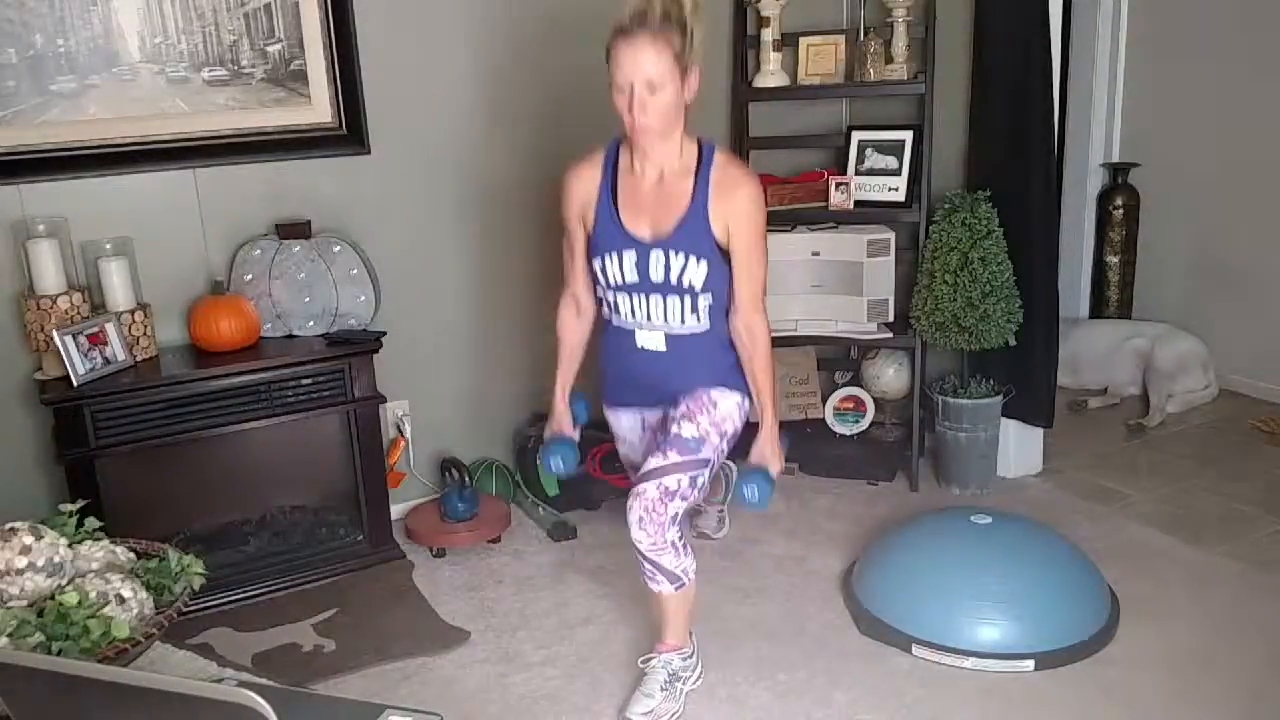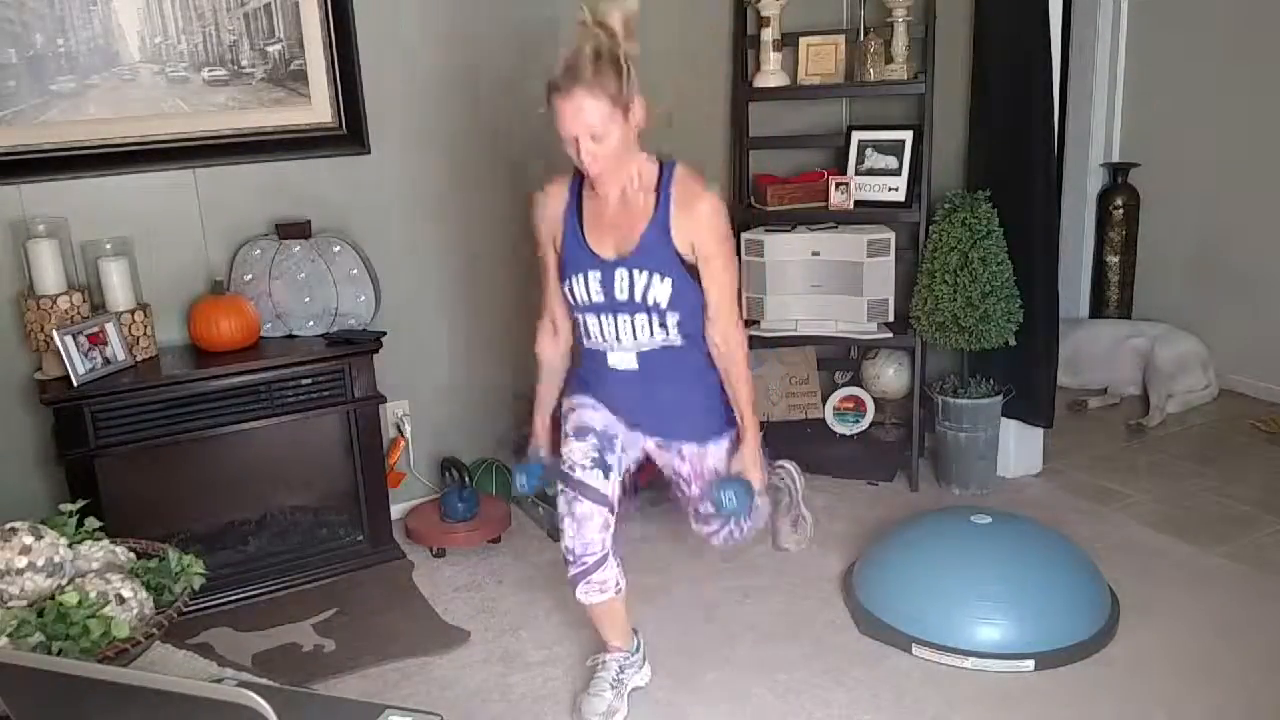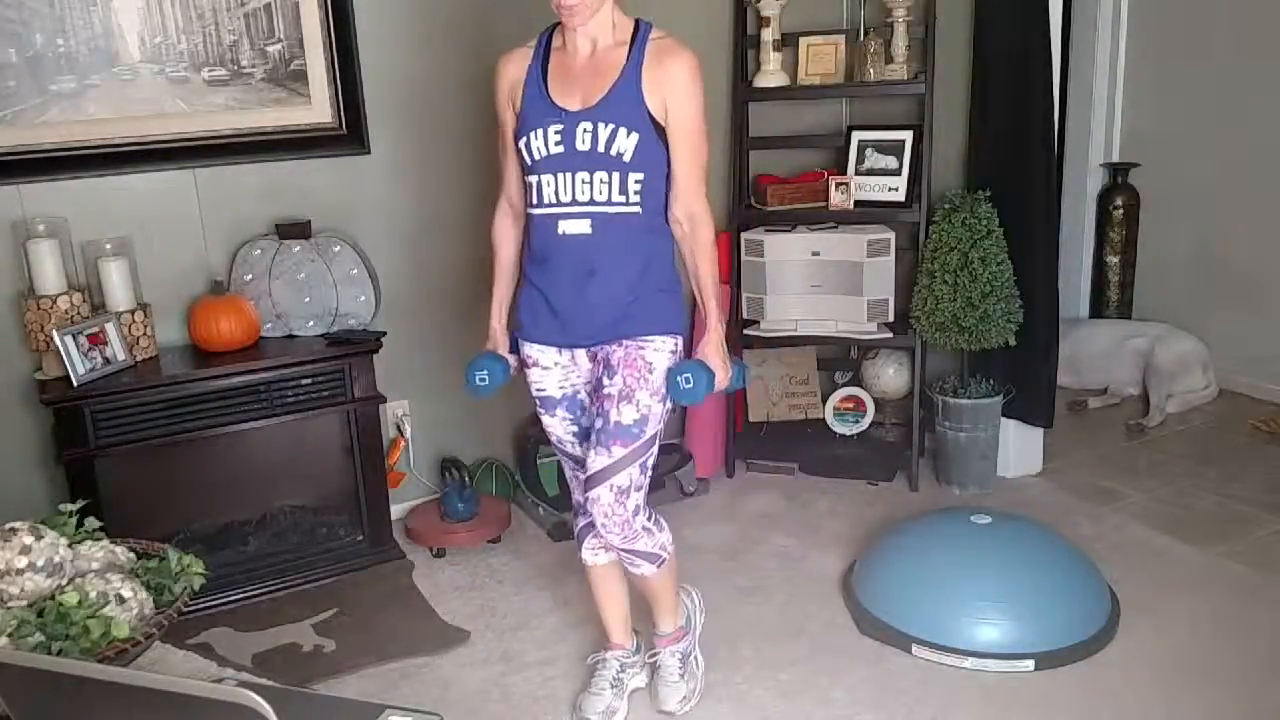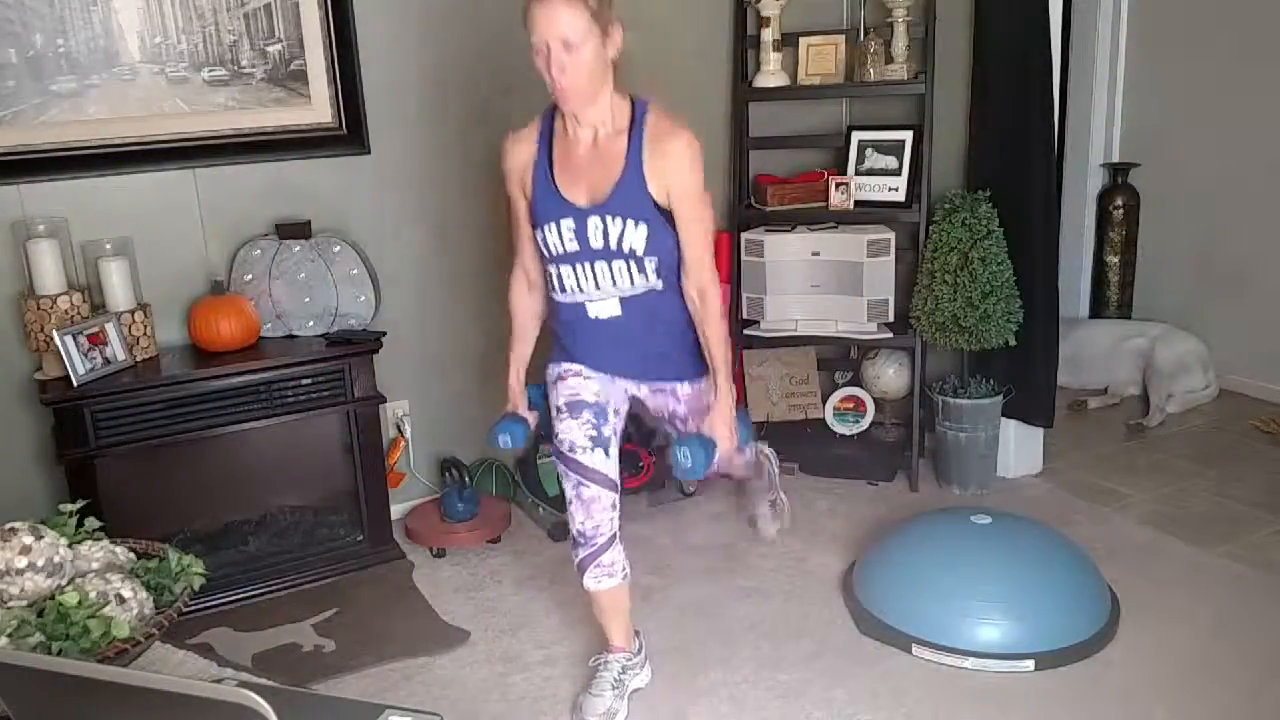
dt=1s
person 1, frame 1
left shoulder: (731, 187)
right shoulder: (585, 184)
left elbow: (748, 316)
right elbow: (577, 300)
left wrist: (767, 423)
right wrist: (560, 401)
left hip: (707, 391)
right hip: (629, 391)
left knee: (650, 518)
right knee: (658, 503)
left ankle: (676, 654)
right ankle: (707, 484)
person 1, frame 2
left shoulder: (693, 205)
right shoulder: (554, 204)
left elbow: (724, 327)
right elbow: (555, 321)
left wrist: (746, 437)
right wrist: (541, 422)
left hip: (686, 409)
right hip: (600, 404)
left knee: (720, 521)
right knee: (581, 521)
left ankle: (780, 489)
right ankle: (621, 657)
person 1, frame 3
left shoulder: (665, 64)
right shoulder: (519, 70)
left elbow: (689, 209)
right elbow: (513, 206)
left wrist: (715, 329)
right wrist: (497, 316)
left hip: (639, 324)
right hip: (548, 326)
left knee: (613, 504)
right knee: (589, 497)
left ankle: (676, 623)
right ankle: (619, 652)
person 1, frame 4
left shoulder: (667, 146)
right shoulder: (523, 151)
left elbow: (702, 279)
right elbow: (529, 275)
left wrist: (723, 392)
right wrist: (514, 376)
left hip: (667, 362)
right hip: (582, 368)
left knee: (706, 468)
right knee: (587, 513)
left ankle: (752, 467)
right ankle: (622, 657)
